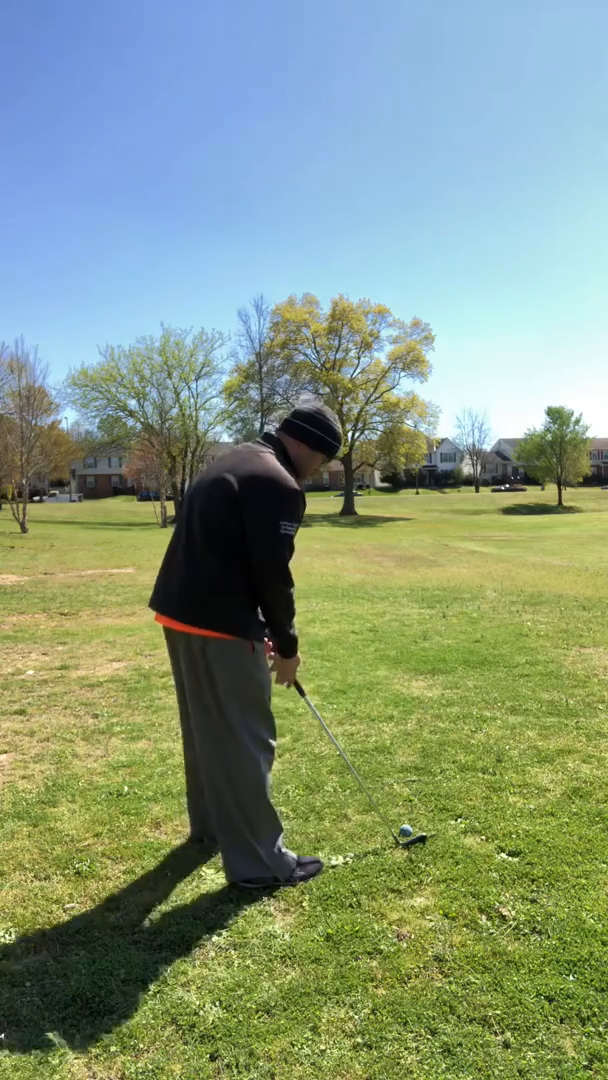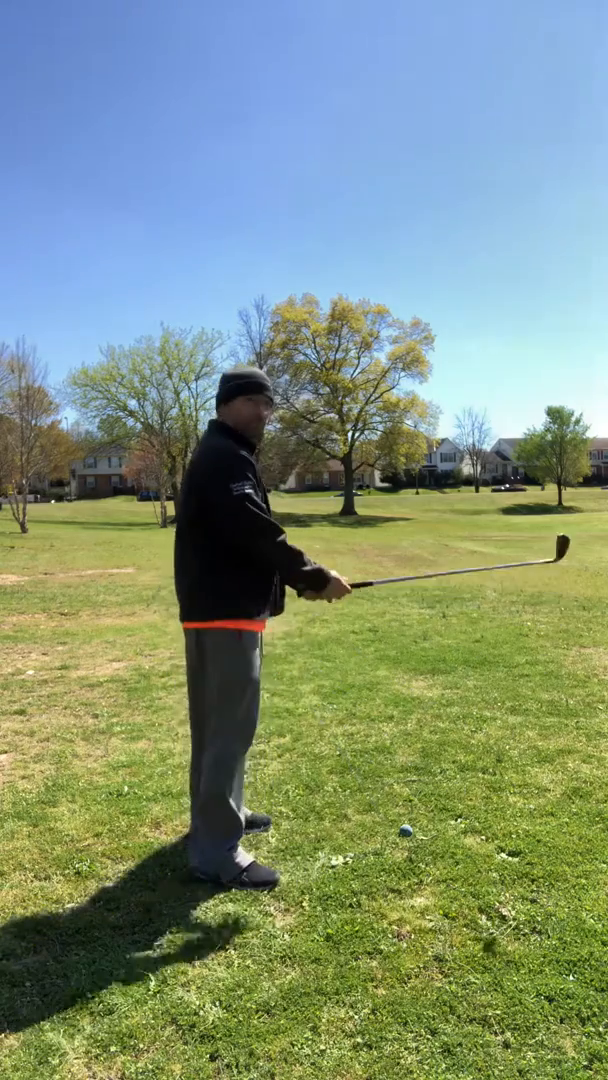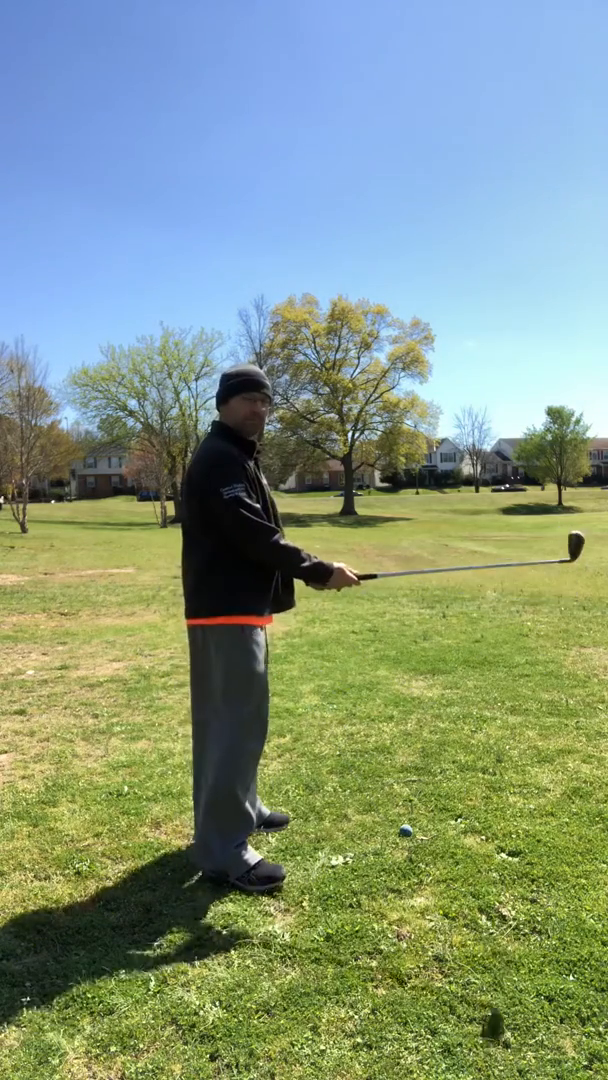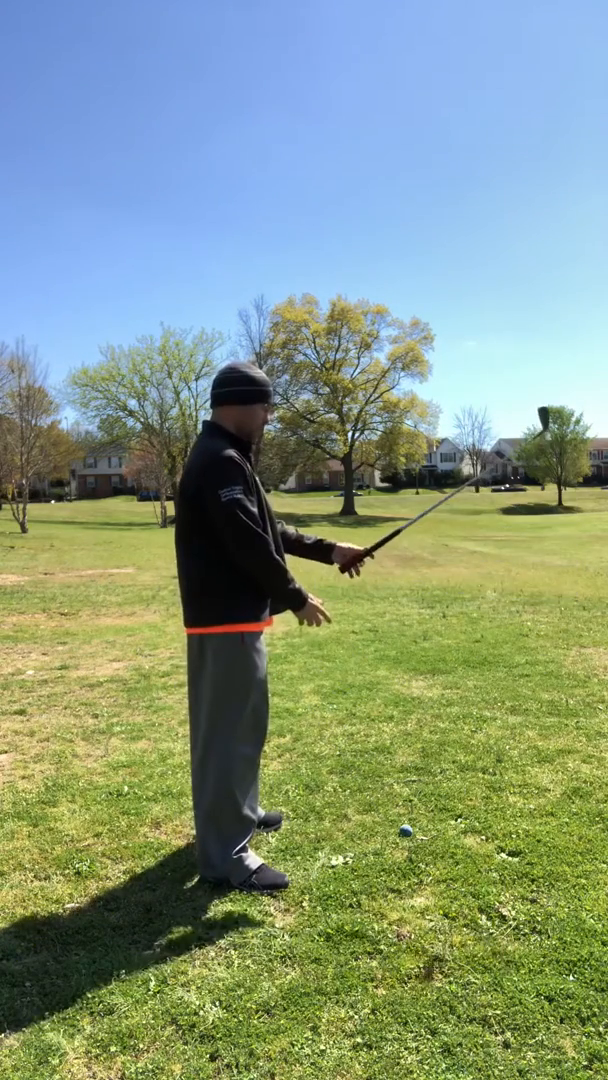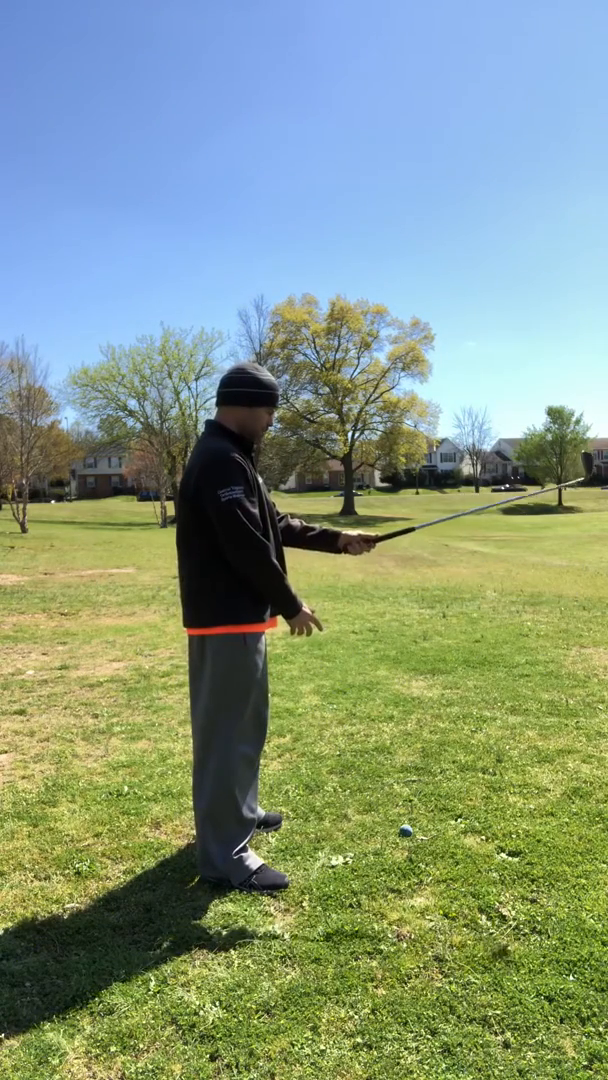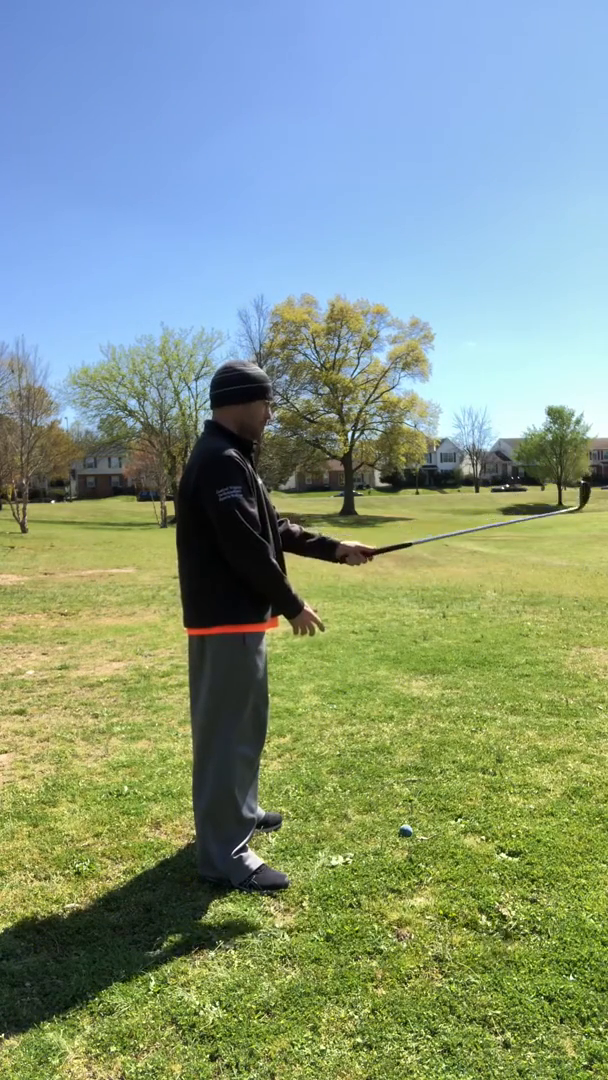
dt=0.7s
person 1, frame 1
left shoulder: (234, 461)
right shoulder: (278, 486)
right elbow: (272, 573)
left wrist: (269, 630)
right wrist: (286, 645)
left hip: (181, 610)
right hip: (219, 621)
left knee: (206, 726)
right knee: (243, 739)
left ankle: (208, 819)
right ankle: (258, 860)
person 1, frame 2
left shoulder: (222, 455)
right shoulder: (226, 458)
left elbow: (249, 535)
right elbow: (258, 534)
left wrist: (302, 577)
right wrist: (315, 577)
left hip: (217, 607)
right hip: (226, 612)
left knee: (219, 720)
right knee: (228, 726)
left ankle: (218, 813)
right ankle: (216, 852)
person 1, frame 3
left shoulder: (240, 457)
right shoulder: (220, 458)
left elbow: (258, 534)
right elbow: (254, 536)
left wrist: (310, 570)
right wrist: (319, 570)
left hip: (238, 605)
right hip: (226, 610)
left knee: (239, 717)
right knee: (238, 721)
left ankle: (241, 807)
right ankle: (223, 849)
person 1, frame 4
left shoulder: (223, 457)
right shoulder: (221, 462)
left elbow: (267, 531)
right elbow: (249, 546)
left wrist: (328, 550)
right wrist: (297, 598)
left hip: (231, 613)
right hip: (229, 617)
left knee: (239, 724)
right knee: (230, 730)
left ankle: (237, 813)
right ankle: (225, 854)
person 1, frame 5
left shoulder: (229, 457)
right shoulder: (221, 461)
left elbow: (274, 525)
right elbow: (249, 547)
left wrist: (336, 539)
right wrist: (291, 605)
left hip: (236, 614)
right hip: (227, 619)
left knee: (241, 724)
right knee: (228, 730)
left ankle: (238, 813)
right ankle: (224, 854)
person 1, frame 6
left shoulder: (232, 458)
right shoulder: (220, 462)
left elbow: (272, 529)
right elbow: (247, 547)
left wrist: (334, 548)
right wrist: (292, 605)
left hip: (239, 614)
right hip: (227, 618)
left knee: (243, 724)
right knee: (228, 731)
left ankle: (238, 813)
right ankle: (224, 854)
